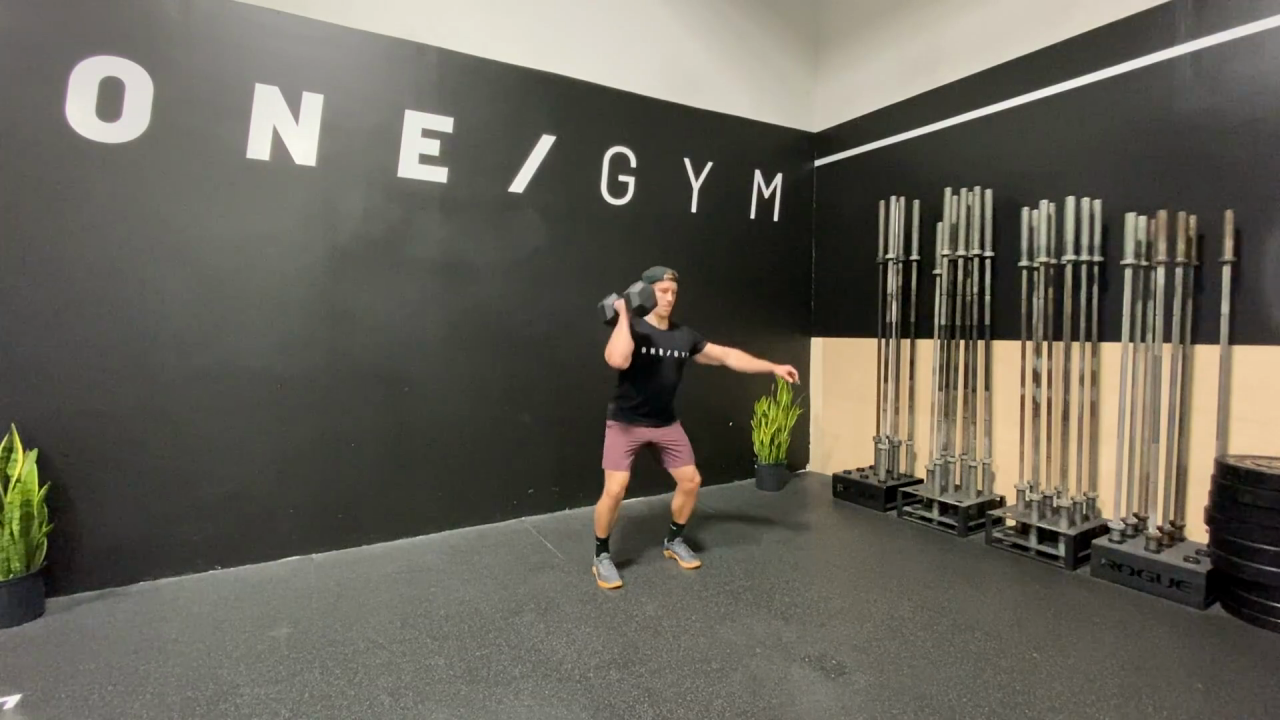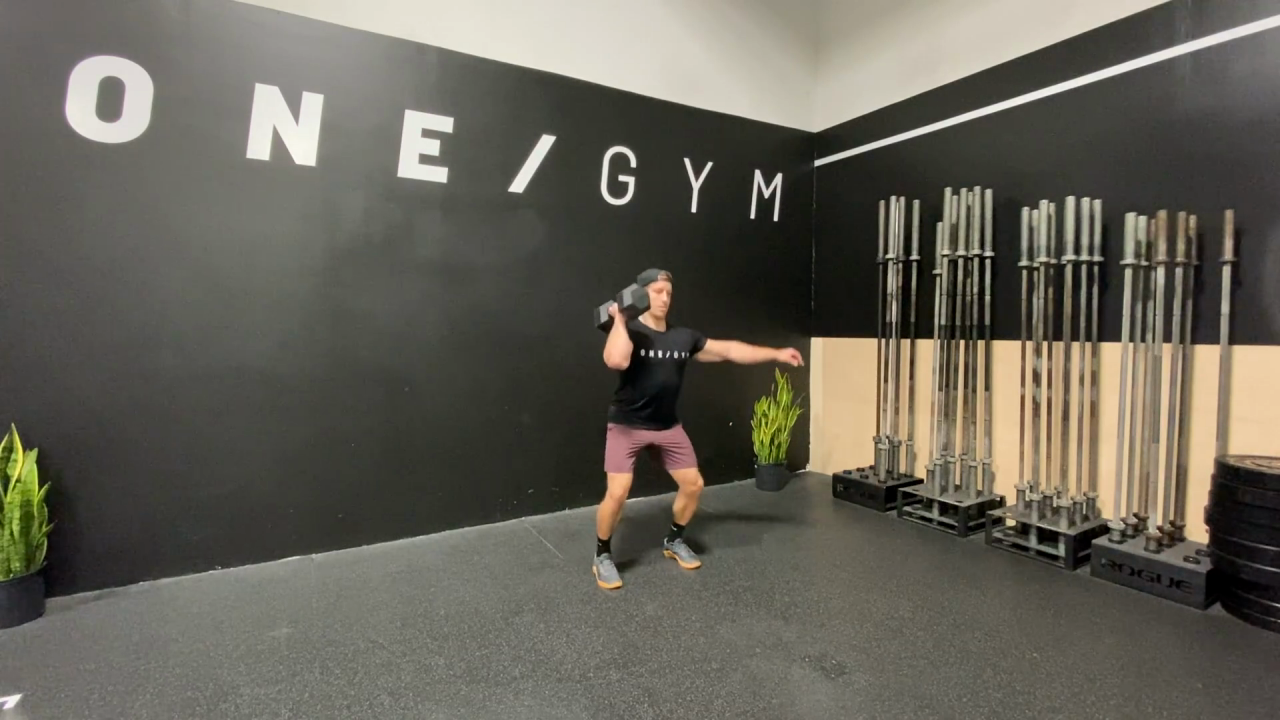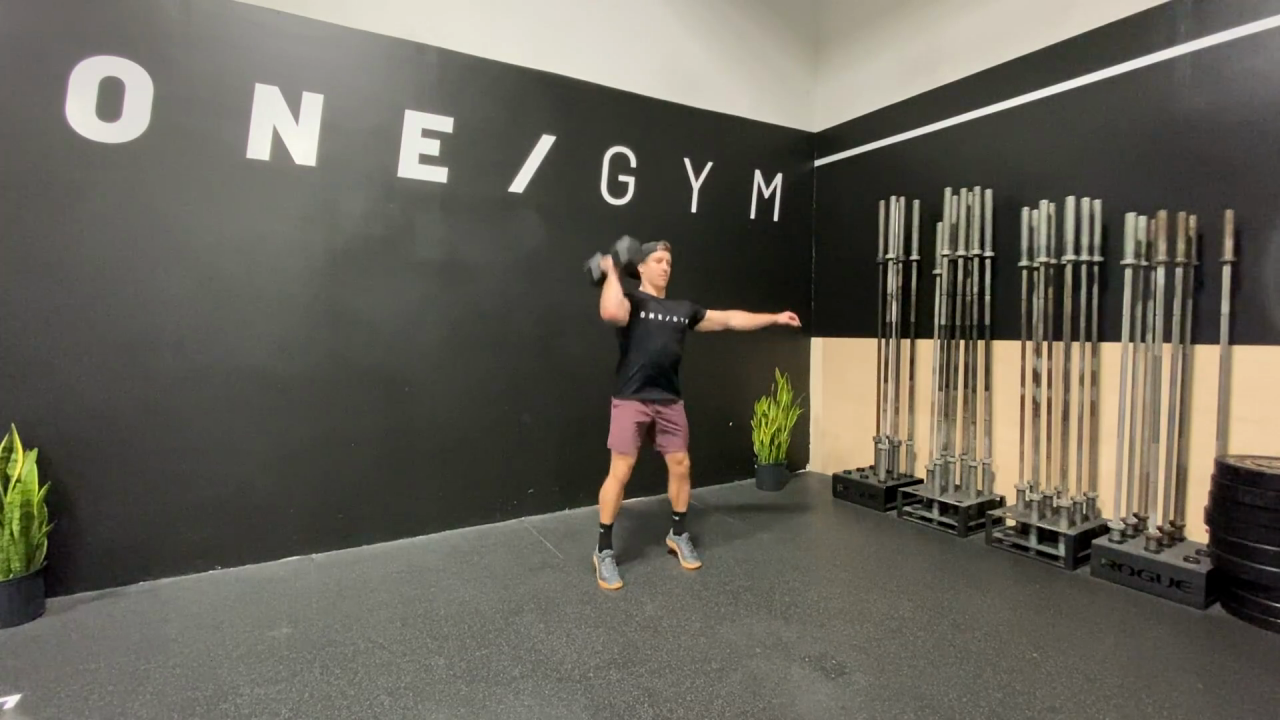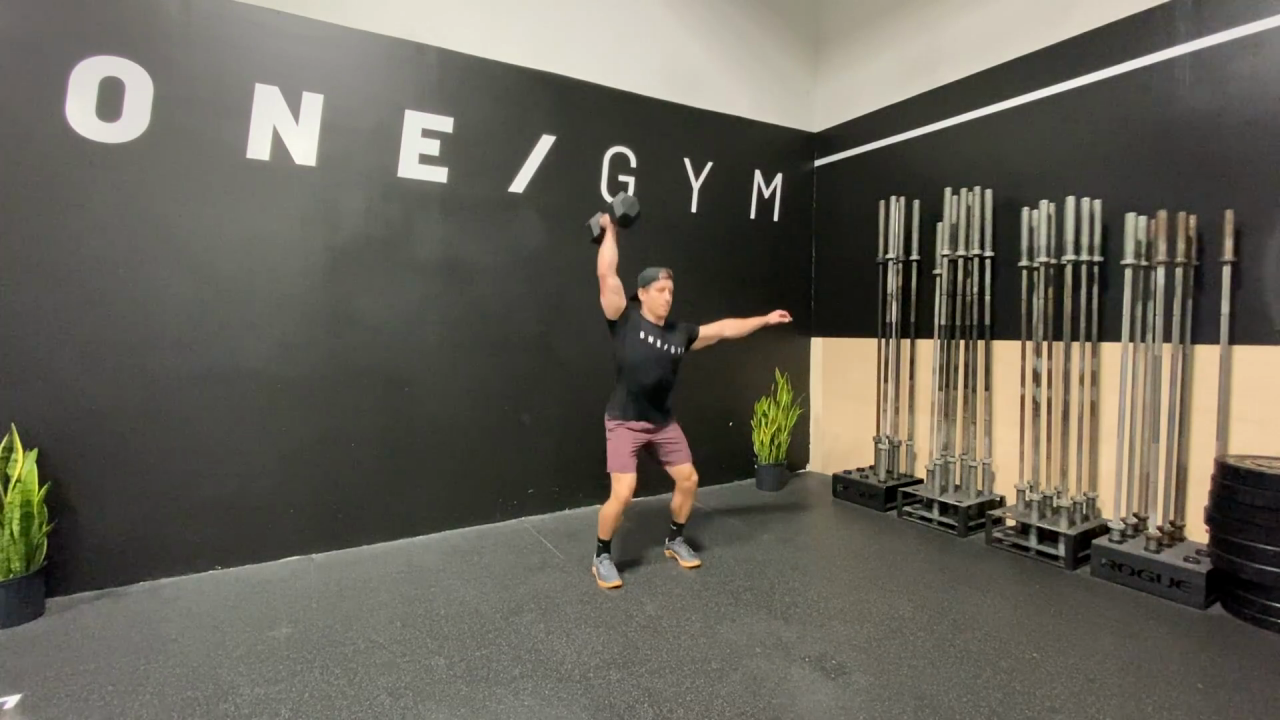
dt=0.2s
person 1, frame 1
left shoulder: (684, 336)
right shoulder: (631, 330)
left elbow: (726, 356)
right elbow: (618, 360)
left wrist: (772, 367)
right wrist: (623, 316)
left hip: (665, 423)
right hip: (626, 423)
left knee: (690, 481)
right knee: (615, 490)
left ankle: (674, 541)
right ankle: (601, 555)
person 1, frame 2
left shoulder: (683, 337)
right shoulder: (630, 332)
left elbow: (728, 350)
right elbow: (616, 361)
left wrist: (775, 354)
right wrist: (618, 320)
left hip: (667, 426)
right hip: (627, 425)
left knee: (693, 485)
right knee: (617, 494)
left ankle: (674, 541)
right ankle: (602, 557)
person 1, frame 3
left shoulder: (683, 309)
right shoulder: (631, 299)
left elbow: (728, 319)
right elbow: (610, 312)
left wrist: (773, 318)
right wrist: (611, 274)
left hip: (669, 401)
right hip: (631, 401)
left knee: (681, 467)
right knee: (620, 472)
left ankle: (678, 535)
right ankle: (604, 551)
person 1, frame 4
left shoulder: (681, 332)
right shoulder: (626, 317)
left elbow: (724, 328)
right elbow: (606, 275)
left wrist: (764, 319)
right wrist: (610, 233)
left hip: (662, 421)
right hip: (625, 422)
left knee: (688, 480)
right knee: (623, 494)
left ankle: (675, 541)
right ankle: (602, 556)
